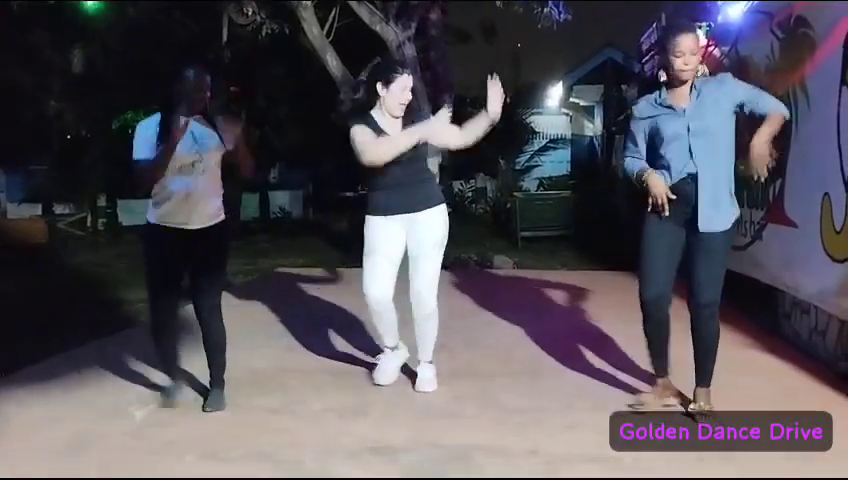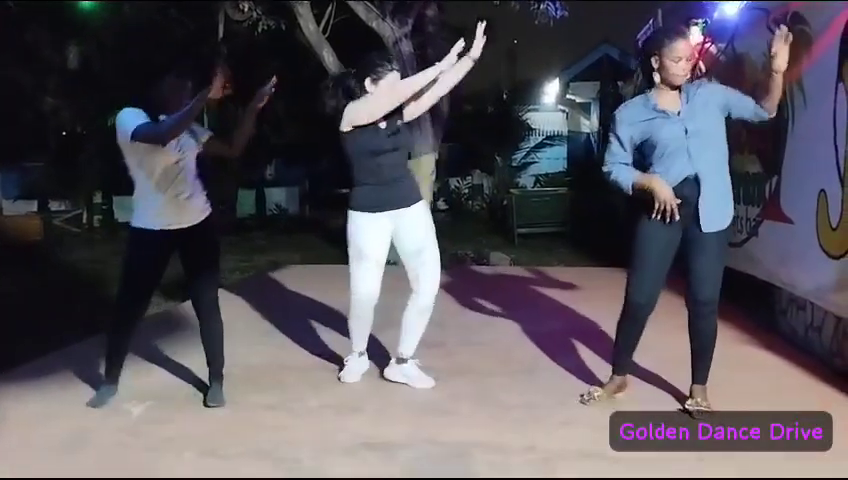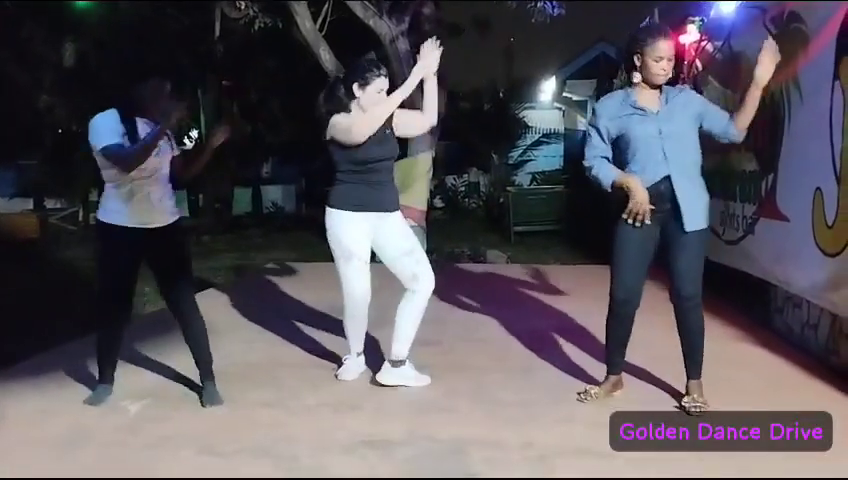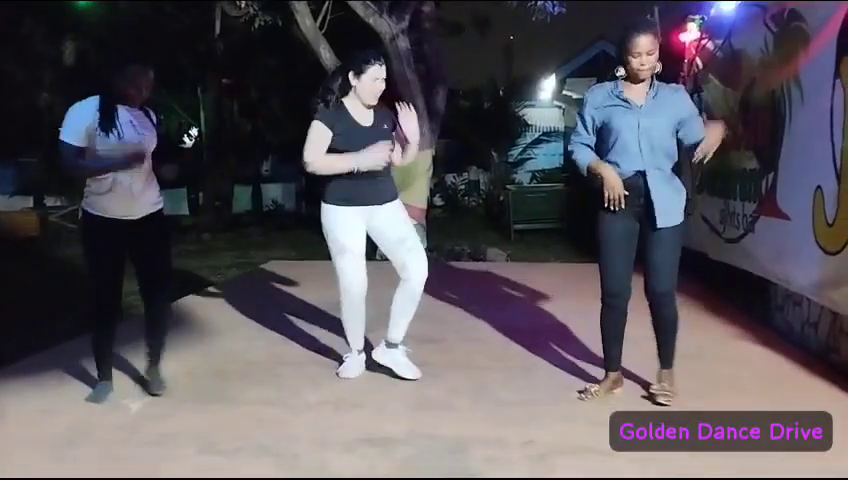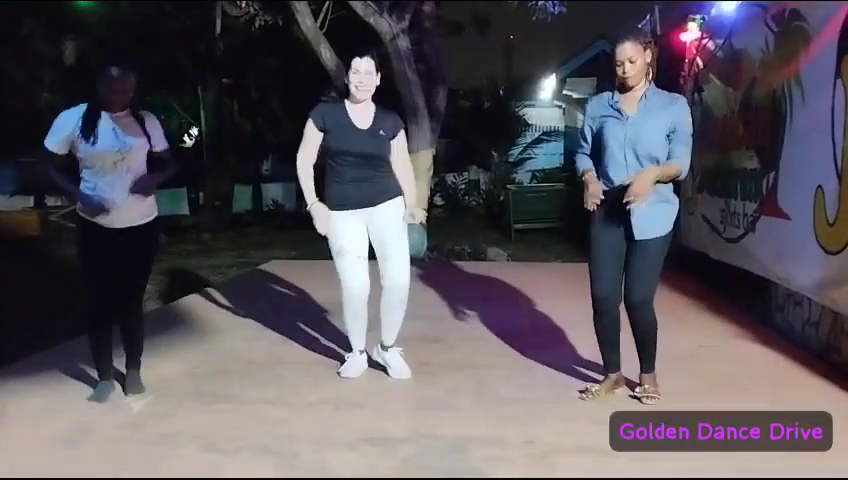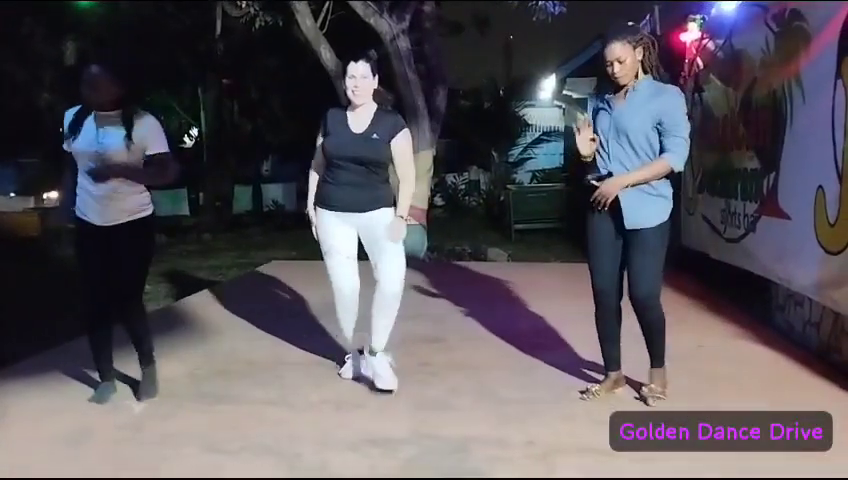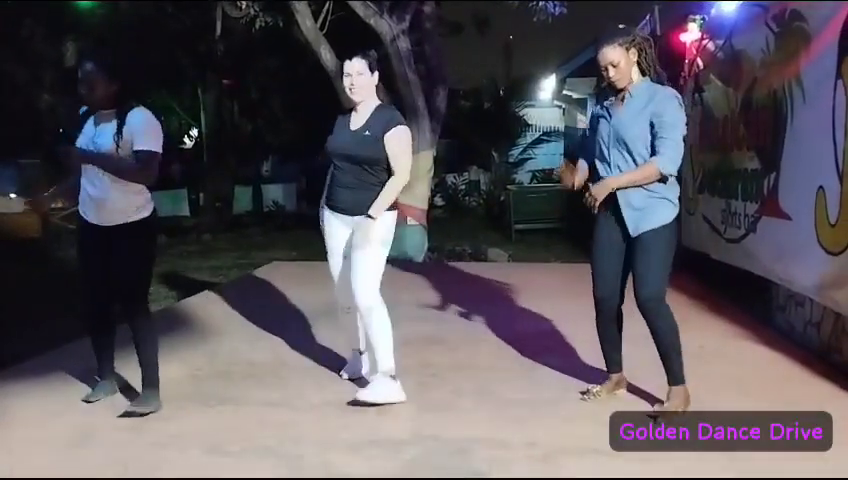
dt=0.2s
person 1, frame 1
left shoulder: (724, 89)
right shoulder: (647, 109)
left elbow: (774, 109)
right elbow: (632, 158)
left wrist: (762, 137)
right wrist: (649, 176)
left hip: (713, 210)
right hip: (667, 209)
left knee: (706, 303)
right knee: (653, 297)
left ankle: (702, 391)
right ankle: (662, 382)
person 1, frame 2
left shoulder: (708, 94)
right shoulder: (631, 113)
left elbow: (762, 111)
right elbow: (614, 167)
left wrist: (778, 71)
right wrist: (651, 183)
left hip: (708, 211)
right hip: (662, 210)
left knee: (703, 302)
right knee: (639, 299)
left ankle: (699, 389)
right ankle: (618, 377)
person 1, frame 3
left shoulder: (687, 100)
right shoulder: (611, 107)
left elbow: (732, 132)
right elbow: (594, 161)
left wrist: (758, 84)
right wrist: (629, 182)
left hip: (686, 208)
right hip: (640, 207)
left knee: (688, 297)
right knee: (623, 297)
left ankle: (694, 385)
right ankle: (612, 376)
person 1, frame 4
left shoulder: (676, 97)
right shoulder: (599, 97)
left elbow: (696, 142)
right elbow: (579, 146)
left wrist: (712, 134)
right wrist: (603, 170)
left hip: (663, 203)
right hip: (619, 201)
left knee: (661, 290)
right knee: (614, 292)
left ankle: (666, 372)
right ankle: (612, 373)
person 1, frame 5
left shoulder: (673, 106)
right shoulder: (598, 106)
left elbow: (680, 162)
right elbow: (585, 153)
left wrist: (651, 175)
right wrist: (589, 179)
left hip: (652, 215)
right hip: (607, 212)
left knee: (638, 299)
right knee: (604, 296)
left ankle: (648, 374)
right ankle: (613, 374)
person 1, frame 6
left shoulder: (667, 97)
right shoulder: (601, 103)
left elbow: (675, 157)
left wrist: (622, 181)
right wrist: (587, 150)
left hip: (647, 209)
right hip: (604, 207)
left knee: (645, 293)
right knee: (605, 294)
left ankle: (657, 371)
right ankle: (614, 373)
person 1, frame 7
left shoulder: (663, 99)
right shoulder: (603, 109)
left elbow: (667, 163)
right elbow: (592, 156)
left wrist: (609, 182)
right wrist: (577, 174)
left hip: (653, 214)
right hip: (610, 212)
left knee: (650, 297)
right knee: (605, 298)
left ankle: (678, 388)
right ankle: (615, 375)
person 2, frame 1
left shoulder: (216, 127)
right shoulder: (150, 126)
left elbow: (247, 170)
right elbow: (148, 177)
left wrist: (239, 141)
right wrist: (176, 136)
left hip: (210, 229)
right hip: (164, 229)
left knee: (208, 309)
right knee: (162, 308)
left ankle: (217, 384)
right ankle: (172, 377)
person 2, frame 2
left shoulder: (189, 125)
right shoulder: (130, 118)
left elbow: (231, 149)
right elbow: (160, 136)
left wrist: (254, 107)
right wrist: (204, 98)
left hip: (198, 225)
right hip: (150, 229)
left knee: (207, 306)
right knee: (129, 306)
left ankle: (216, 381)
right ankle: (109, 381)
person 2, frame 3
left shoulder: (160, 127)
right shoulder: (106, 122)
left elbow: (181, 172)
right elbow: (126, 163)
left wrist: (211, 145)
right wrist: (167, 123)
left hip: (165, 226)
right hip: (119, 229)
left knee: (183, 303)
right knee: (114, 308)
left ankle: (208, 379)
right ankle: (104, 380)
person 2, frame 4
left shoulder: (147, 117)
right shoulder: (86, 111)
right elbow: (69, 161)
left wrist: (158, 170)
right wrist: (119, 163)
left hip: (149, 217)
right hip: (103, 219)
left knee: (157, 293)
right knee: (105, 299)
left ankle: (154, 367)
right ankle: (104, 377)
person 2, frame 5
left shoulder: (146, 122)
right shoulder: (72, 120)
left elbow: (167, 164)
right elbow: (51, 167)
left wrist: (152, 179)
right wrist: (81, 198)
left hip: (140, 226)
right hip: (94, 227)
left knee: (129, 301)
right knee: (97, 302)
left ankle: (133, 369)
right ankle: (104, 377)
person 2, frame 6
left shoulder: (143, 123)
right shoulder: (74, 118)
left elbow: (168, 172)
left wrist: (119, 170)
right wrist: (68, 206)
left hip: (133, 224)
right hip: (89, 225)
left knee: (127, 301)
right knee: (95, 302)
left ankle: (148, 367)
right ankle: (106, 378)
person 2, frame 7
left shoulder: (139, 119)
right shoulder: (88, 117)
left elbow: (144, 172)
left wrist: (91, 156)
right wrist: (57, 193)
left hip: (132, 225)
right hip: (91, 224)
left knee: (133, 304)
right knee: (94, 302)
left ankle: (150, 391)
right ankle: (106, 378)
person 3, frame 1
left shoulder: (418, 122)
right shoulder: (361, 126)
left elbow: (460, 138)
right elbow: (374, 156)
left wrist: (489, 117)
right wrist: (420, 133)
left hip: (428, 212)
right hip: (385, 218)
left knee: (423, 294)
right knee: (375, 292)
left ankle: (425, 364)
right ankle: (392, 349)
person 3, frame 2
left shoulder: (397, 113)
right shoulder: (352, 113)
left elbow: (435, 92)
right elbow: (397, 94)
left wrist: (470, 56)
right wrist: (443, 64)
left hip: (411, 210)
right hip: (368, 215)
left knee: (427, 282)
right knee: (364, 294)
left ankle: (402, 361)
right ankle: (358, 356)
person 3, frame 3
left shoulder: (386, 118)
right shoulder: (338, 120)
left elbow: (426, 122)
right elbow: (360, 130)
left wrist: (429, 75)
right wrist: (412, 78)
left hip: (388, 216)
right hip: (348, 216)
left knee: (422, 281)
right knee: (358, 293)
left ankle: (396, 365)
right ankle: (355, 356)
person 3, frame 4
left shoulder: (387, 116)
right shoulder: (328, 115)
left elbow: (403, 159)
right elbow: (312, 160)
left wrist: (412, 136)
right wrist: (359, 159)
left hip: (386, 206)
right hip: (343, 209)
left knee: (416, 269)
right knee: (353, 285)
left ankle: (393, 347)
right ankle: (356, 353)
person 3, frame 5
left shoulder: (390, 121)
right shoulder: (324, 114)
left elbow: (402, 168)
right elbow: (303, 161)
left wrist: (412, 203)
right wrist: (314, 205)
left hip: (386, 206)
right hip: (341, 212)
left knee: (397, 278)
right knee: (355, 287)
left ankle: (387, 347)
right ankle: (357, 351)
person 3, frame 6
left shoulder: (392, 123)
right shoulder: (331, 118)
left elbow: (407, 174)
right elbow: (318, 164)
left wrist: (401, 215)
right wrist: (311, 206)
left hip: (376, 213)
right hip: (332, 215)
left knee: (392, 279)
right knee: (343, 289)
left ankle: (379, 356)
right ankle: (356, 353)
person 3, frame 7
left shoulder: (391, 120)
right shoulder: (342, 120)
left elbow: (402, 173)
left wrist: (374, 216)
right wrist: (322, 207)
left hip: (373, 217)
right hip: (336, 216)
left knee: (365, 291)
right knee: (346, 292)
left ankle: (388, 378)
right ankle: (363, 355)
